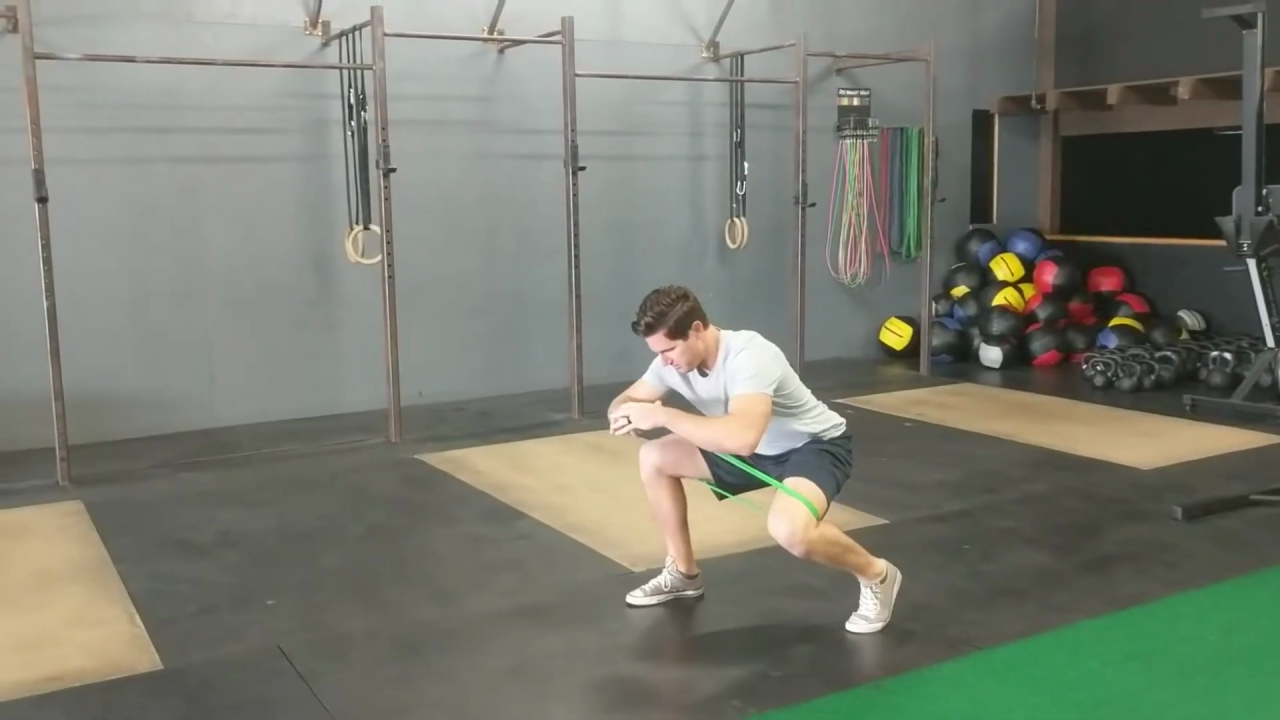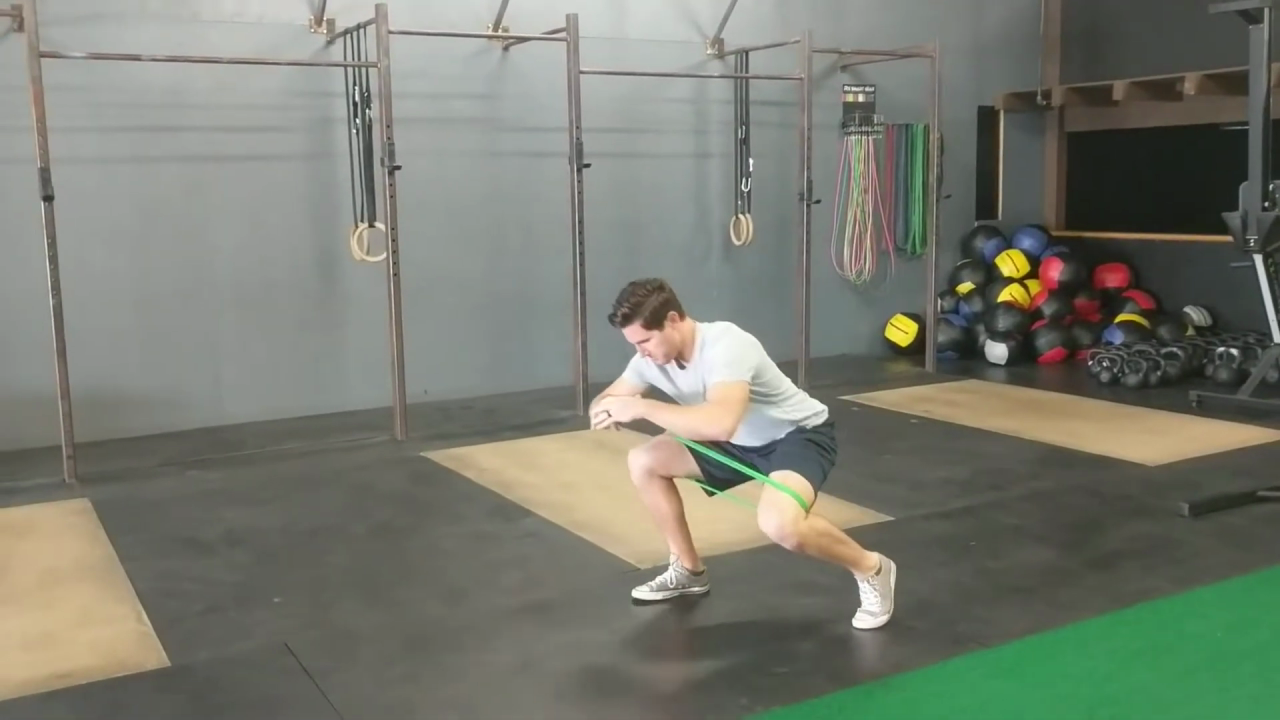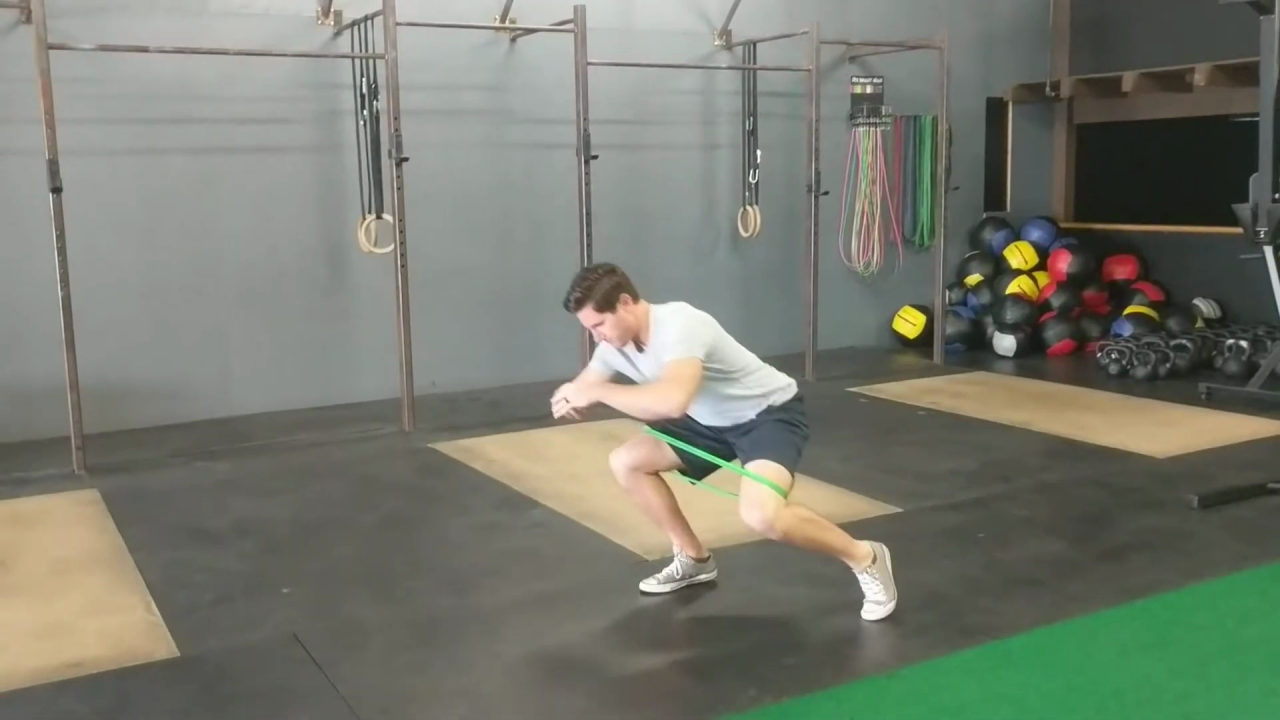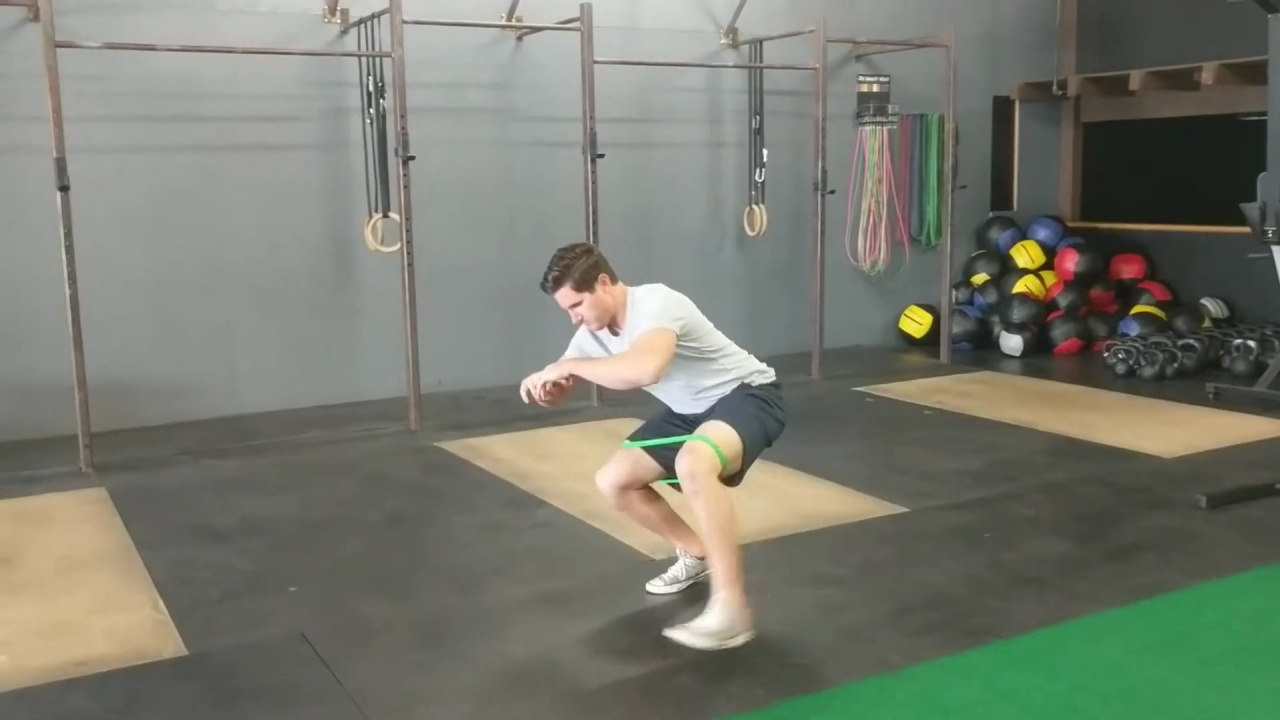
dt=0.4s
person 1, frame 1
left shoulder: (749, 357)
right shoulder: (675, 358)
left elbow: (742, 438)
right elbow: (626, 400)
left wrist: (663, 415)
right wrist: (626, 414)
left hip: (816, 445)
right hip: (758, 449)
left knee: (788, 528)
right knee: (653, 457)
left ankle: (876, 576)
right ankle: (682, 572)
person 1, frame 2
left shoulder: (725, 347)
right shoulder: (652, 355)
left elbow: (720, 424)
right elbow: (605, 399)
left wrist: (642, 407)
right wrist: (606, 411)
left hip: (800, 434)
right hip: (742, 441)
left knee: (778, 522)
right knee: (643, 461)
left ankle: (871, 569)
right ankle: (687, 568)
person 1, frame 3
left shoulder: (680, 326)
right shoulder: (615, 343)
left elbow: (671, 401)
right elbow: (579, 389)
left wrist: (598, 391)
right wrist: (569, 400)
left hip: (772, 412)
right hip: (714, 421)
left knee: (760, 514)
right knee: (626, 462)
left ankle: (865, 559)
right ankle: (693, 558)
person 1, frame 4
left shoulder: (655, 304)
right shoulder: (592, 330)
left elbow: (646, 370)
right elbow: (555, 390)
left wrist: (571, 366)
right wrist: (548, 386)
left hip: (747, 396)
right hip: (689, 409)
left knee: (693, 466)
right knee: (612, 480)
left ankle: (730, 609)
right ankle: (698, 555)
